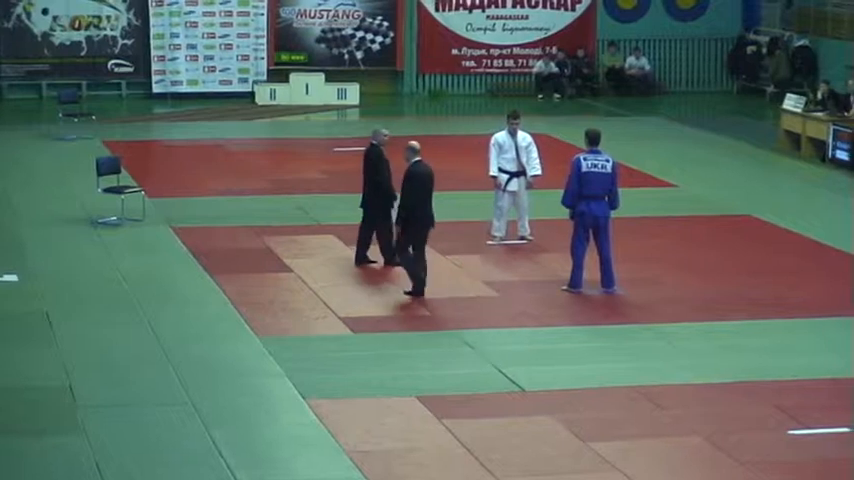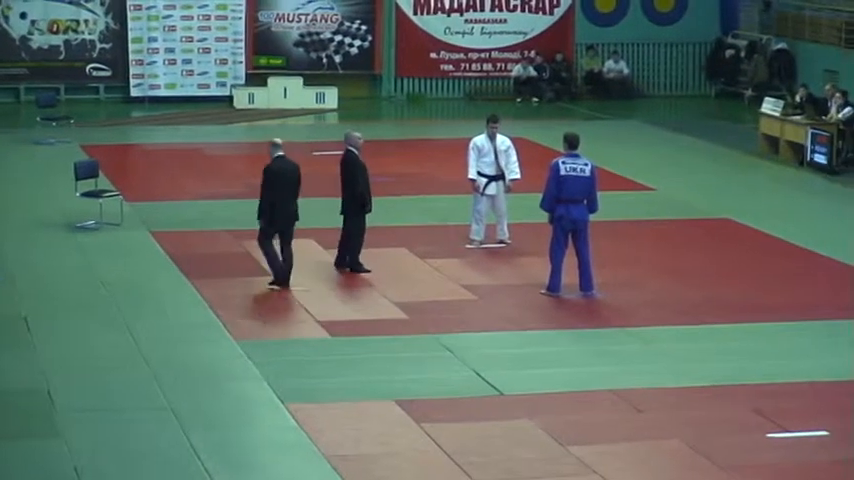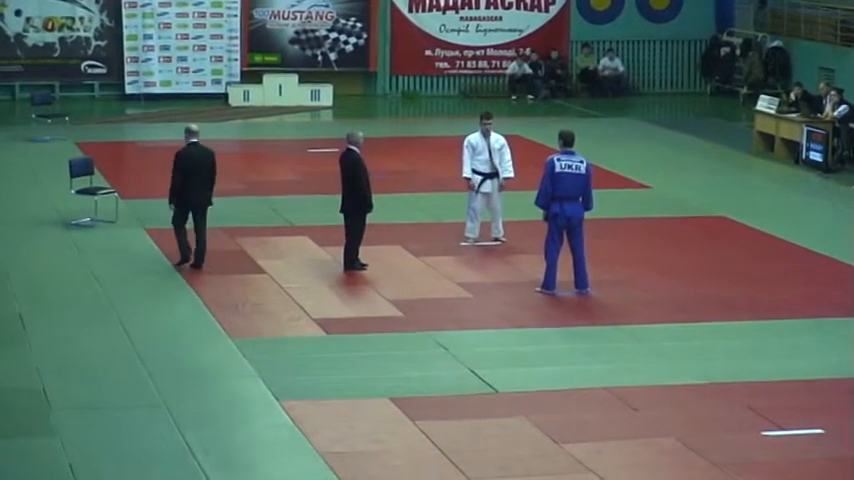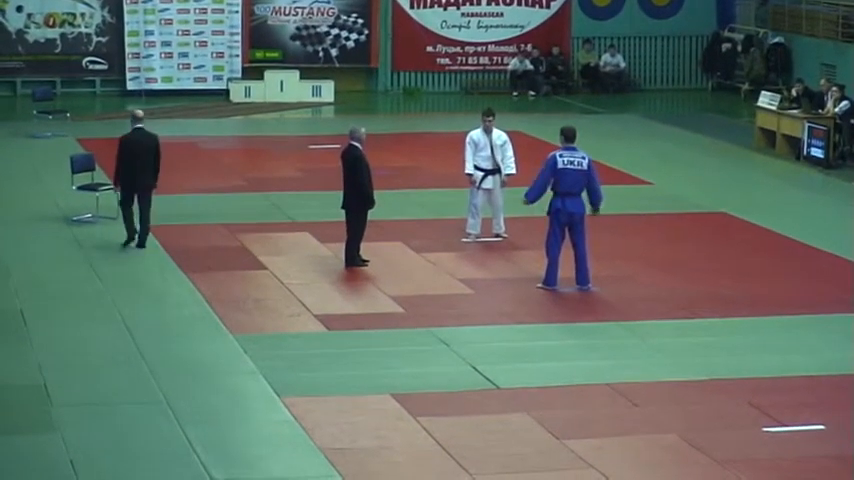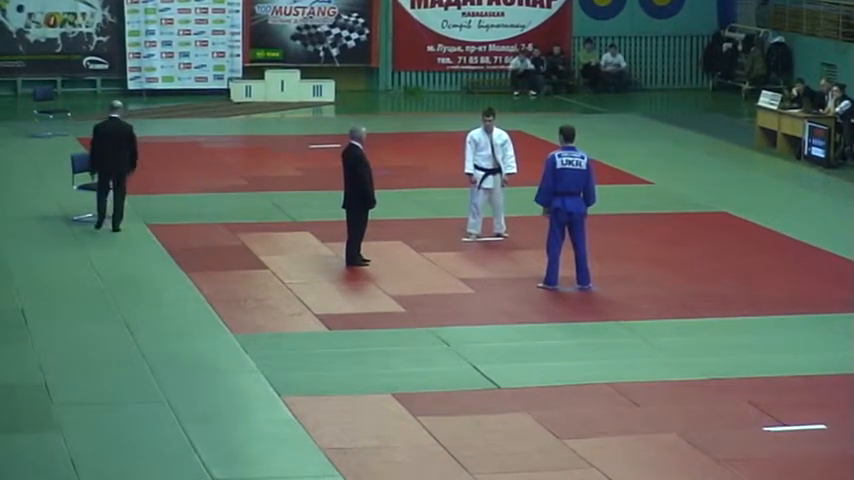
dt=1s
person 1, frame 1
left shoulder: (579, 160)
right shoulder: (610, 161)
left elbow: (572, 186)
right elbow: (613, 189)
left wrist: (570, 206)
right wrist: (611, 207)
left hip: (583, 208)
right hip: (602, 208)
left knee: (579, 247)
right knee: (604, 248)
left ankle: (575, 284)
right ankle: (609, 284)
person 1, frame 2
left shoulder: (557, 164)
right shoulder: (588, 165)
left elbow: (551, 190)
right elbow: (592, 192)
left wrist: (549, 210)
right wrist: (590, 211)
left hip: (562, 211)
right hip: (581, 212)
left knee: (557, 250)
right knee: (583, 251)
left ankle: (554, 288)
right ankle: (587, 288)
person 1, frame 3
left shoulder: (553, 161)
right shoulder: (584, 163)
left elbow: (546, 187)
right elbow: (587, 190)
left wrist: (545, 208)
right wrist: (584, 209)
left hip: (557, 209)
right hip: (576, 210)
left knee: (553, 248)
right knee: (578, 249)
left ankle: (549, 286)
right ankle: (582, 286)
person 1, frame 4
left shoulder: (555, 157)
right shoulder: (585, 158)
left elbow: (542, 181)
right elbow: (593, 184)
left wrist: (529, 199)
right wrist: (596, 204)
left hip: (559, 204)
right hip: (577, 205)
left knee: (554, 244)
right knee: (579, 245)
left ankle: (550, 282)
right ankle: (583, 282)
person 1, frame 5
left shoulder: (554, 157)
right shoulder: (584, 158)
left elbow: (547, 184)
right elbow: (589, 185)
left wrist: (544, 205)
right wrist: (587, 205)
left hip: (559, 204)
right hip: (577, 204)
left knee: (554, 244)
right knee: (580, 244)
left ankle: (551, 281)
right ankle: (584, 281)
person 2, frame 1
left shoulder: (411, 171)
right shoulder: (427, 169)
left elbow: (406, 199)
left wrist: (399, 222)
left hip: (413, 220)
right hip: (426, 218)
left knee: (401, 250)
right knee: (419, 253)
left ankle: (418, 282)
right ankle: (418, 288)
person 2, frame 2
left shoulder: (270, 168)
right shoulder: (295, 166)
left elbow: (266, 194)
left wrist: (261, 215)
left hip: (273, 214)
right hip: (291, 212)
left knee: (264, 241)
right knee: (286, 245)
left ankle: (279, 273)
right ankle: (284, 279)
person 2, frame 3
left shoulder: (181, 154)
right shoulder: (209, 153)
left elbow: (176, 179)
right elbow: (213, 175)
left wrist: (172, 200)
left hip: (185, 197)
right hip: (203, 197)
left knee: (178, 224)
right knee: (200, 229)
left ankle: (186, 254)
right ankle: (199, 261)
person 2, frame 4
left shoulder: (125, 139)
right shoulder: (153, 138)
left elbow: (120, 162)
right elbow: (157, 160)
left wrist: (117, 182)
right wrist: (155, 177)
left hip: (129, 180)
right hip: (147, 180)
left knee: (126, 206)
right knee: (145, 210)
left ankle: (131, 233)
right ankle: (142, 239)
person 2, frame 5
left shoulder: (99, 127)
right shoulder: (127, 128)
left elbow: (94, 149)
right elbow: (133, 149)
left wrist: (93, 167)
right wrist: (132, 165)
left hip: (104, 167)
right hip: (121, 167)
left knee: (102, 193)
right knee: (119, 196)
left ankle: (100, 220)
right ankle: (116, 224)
person 3, frame 1
left shoulder: (371, 150)
right shoulder: (376, 152)
right elbow: (381, 177)
left wrist: (390, 193)
right wrist: (391, 194)
left hip: (371, 196)
right hip: (378, 197)
left knee: (368, 227)
right knee: (384, 228)
left ankle: (361, 257)
right ankle: (389, 258)
person 3, frame 2
left shoulder: (348, 156)
right shoulder: (352, 159)
right elbow: (357, 183)
left wrist: (364, 201)
right wrist: (365, 202)
left hip: (351, 201)
right hip: (356, 202)
left knee: (349, 232)
right knee: (357, 233)
left ankle: (342, 261)
right ankle: (354, 264)
person 3, frame 3
left shoulder: (346, 155)
right shoulder: (355, 158)
right elbow: (361, 183)
right wrist: (368, 202)
left hip: (350, 201)
right hip: (357, 202)
left knee: (353, 232)
right knee: (355, 232)
left ankle: (352, 259)
right ankle: (350, 262)
person 3, frame 4
left shoulder: (347, 151)
right shoulder: (357, 155)
right elbow: (362, 180)
right wrist: (369, 198)
left hip: (351, 197)
right hip: (358, 199)
left knee: (355, 228)
right knee: (356, 229)
left ankle: (354, 255)
right ankle: (351, 259)
person 3, frame 5
left shoulder: (348, 151)
right shoulder: (358, 154)
right elbow: (363, 179)
right wrist: (370, 198)
left hip: (352, 196)
right hip: (359, 198)
left knee: (356, 228)
right knee: (357, 228)
left ankle: (355, 255)
right ankle: (352, 258)
person 4, frame 1
left shoulder: (526, 137)
right shoulder: (498, 138)
left elbow: (533, 157)
right elbow: (493, 158)
left wrist: (531, 175)
right wrist: (495, 177)
left hip: (521, 177)
right hip: (504, 177)
left knee: (523, 206)
right knee: (501, 206)
left ankle: (524, 233)
right ankle: (498, 234)
person 4, frame 2
left shoulder: (505, 141)
right shoulder: (477, 141)
left elbow: (512, 160)
right elbow: (472, 161)
left wrist: (510, 179)
right wrist: (474, 180)
left hip: (499, 181)
right hip: (483, 180)
left knee: (501, 210)
right knee: (479, 210)
left ankle: (502, 236)
right ankle: (476, 238)
person 4, frame 3
left shoulder: (499, 140)
right shoulder: (471, 140)
left elbow: (506, 159)
right elbow: (467, 160)
left wrist: (504, 178)
right wrist: (468, 179)
left hip: (494, 179)
right hip: (478, 179)
left knee: (496, 208)
right knee: (474, 208)
left ankle: (498, 235)
right ankle: (471, 235)
person 4, frame 4
left shoulder: (502, 136)
right shoulder: (473, 136)
left elbow: (508, 156)
right elbow: (469, 156)
left wrist: (506, 174)
right wrist: (470, 174)
left hip: (496, 175)
right hip: (479, 174)
left knee: (497, 204)
right knee: (475, 204)
left ankle: (499, 230)
right ankle: (473, 232)
person 4, frame 5
left shoulder: (502, 135)
right shoulder: (474, 135)
left elbow: (509, 155)
right elbow: (469, 156)
left wrist: (507, 173)
right wrist: (471, 174)
left hip: (497, 174)
right hip: (480, 174)
left knee: (498, 204)
right knee: (476, 204)
left ankle: (499, 230)
right ankle: (473, 231)
